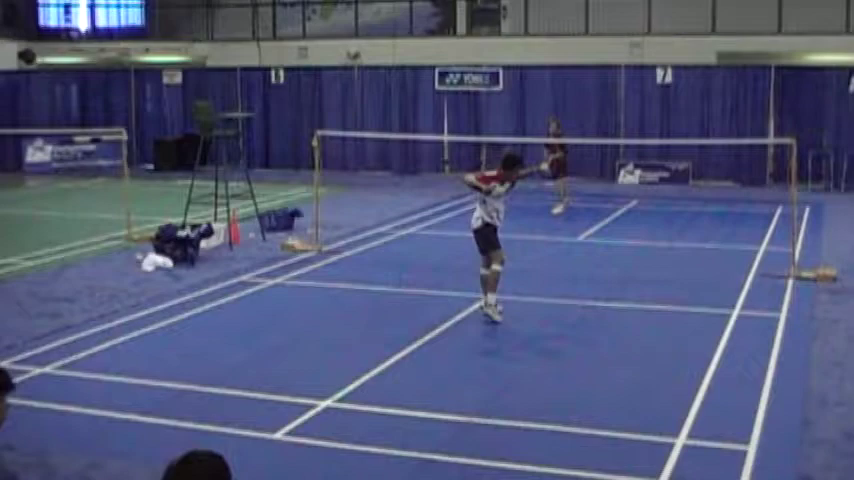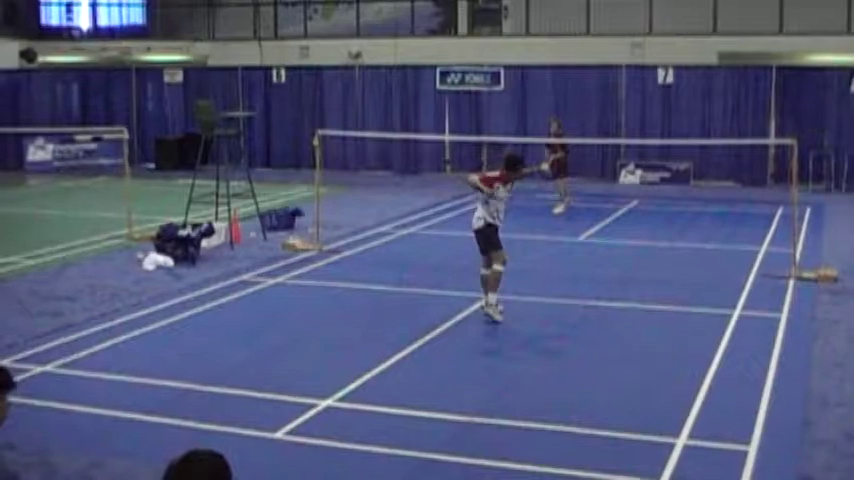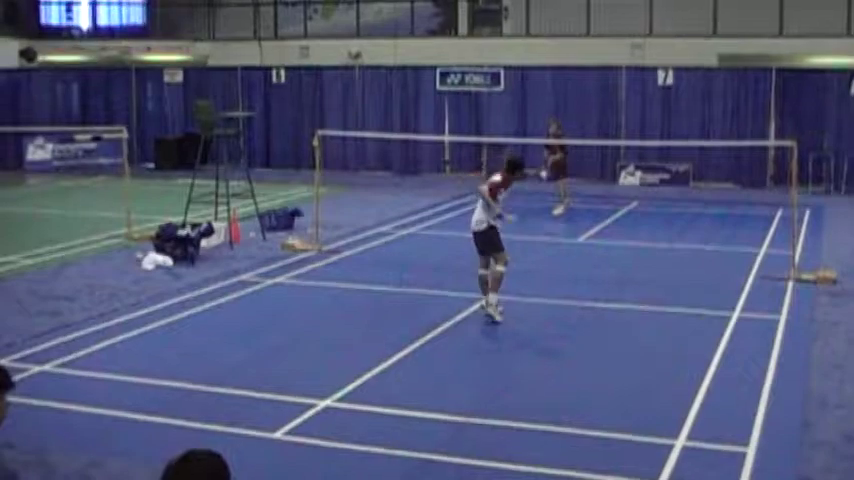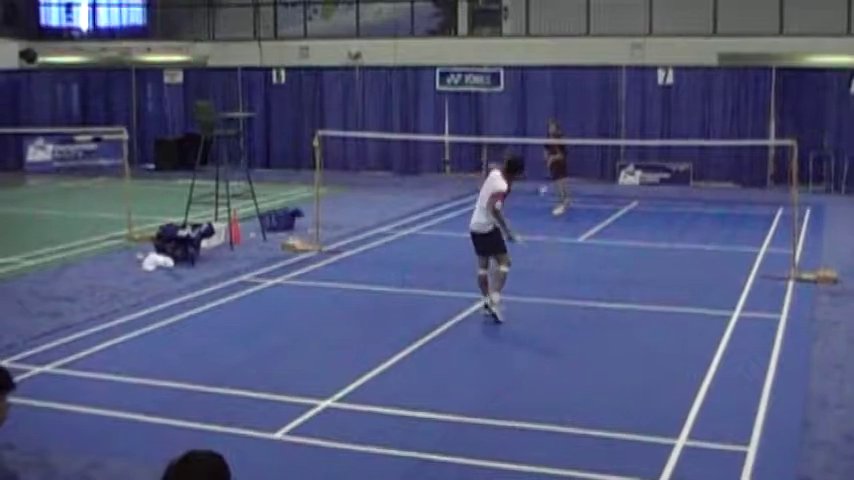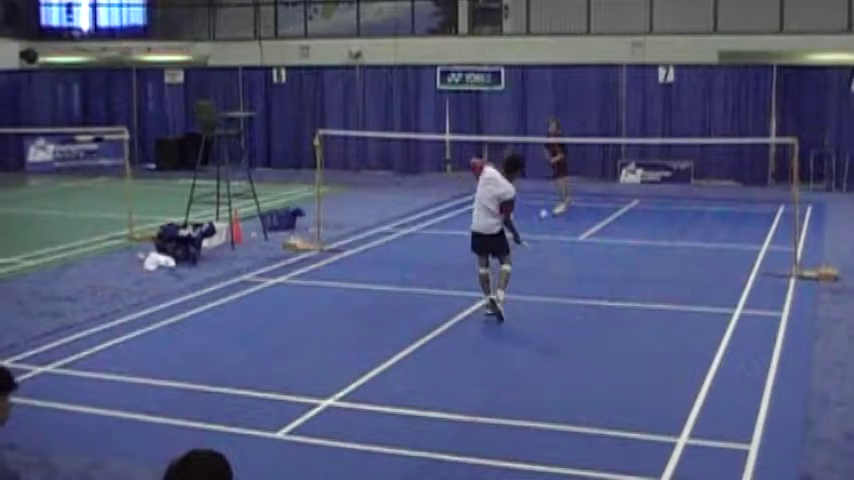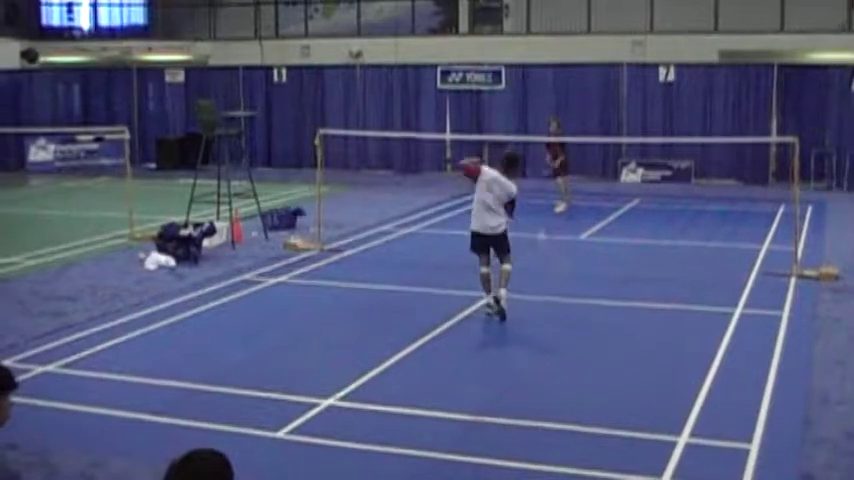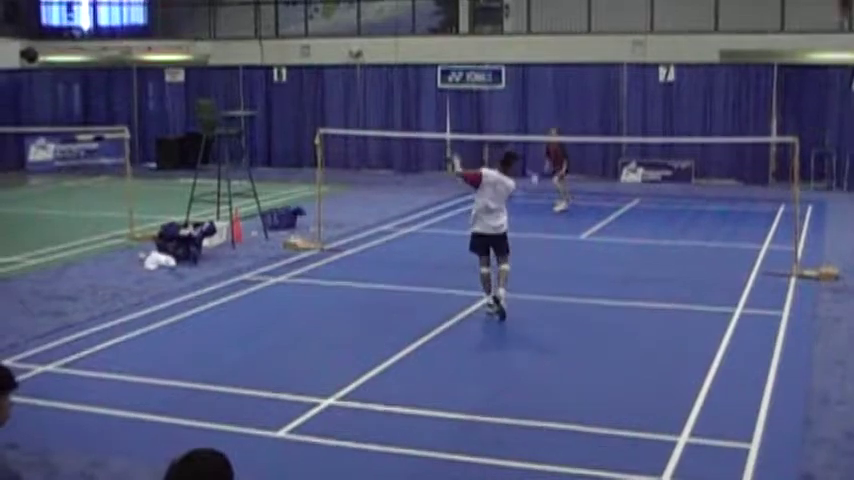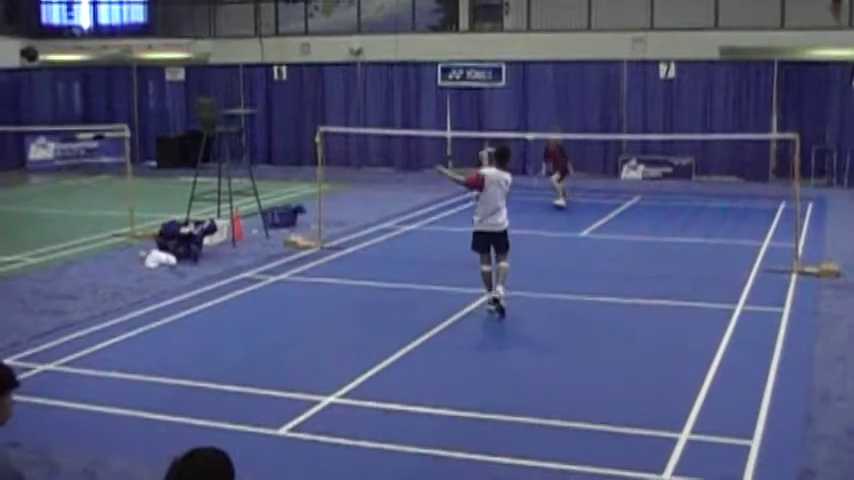
dt=0.1s
person 1, frame 1
left shoulder: (509, 179)
right shoulder: (490, 177)
left elbow: (521, 174)
right elbow: (467, 178)
left wrist: (535, 170)
right wrist: (481, 187)
left hip: (489, 224)
right hip: (483, 224)
left knee: (486, 262)
right knee: (498, 259)
left ankle: (488, 302)
right ankle: (490, 303)
person 1, frame 2
left shoulder: (509, 179)
right shoulder: (493, 178)
left elbow: (522, 174)
right elbow: (472, 179)
left wrist: (536, 169)
right wrist: (485, 190)
left hip: (490, 224)
right hip: (484, 224)
left knee: (487, 262)
right knee: (500, 259)
left ankle: (488, 302)
right ankle: (491, 303)
person 1, frame 3
left shoulder: (501, 178)
right shoulder: (498, 182)
right elbow: (481, 189)
right wrist: (495, 210)
left hip: (479, 225)
right hip: (486, 226)
left knee: (484, 264)
right knee: (501, 261)
left ankle: (487, 302)
right ankle: (491, 302)
person 1, frame 4
left shoulder: (495, 173)
right shoulder: (502, 188)
left elbow: (494, 166)
right elbow: (494, 208)
right wrist: (506, 230)
left hip: (476, 226)
right hip: (488, 227)
left knee: (483, 263)
right knee: (504, 262)
left ankle: (488, 302)
right ankle: (494, 301)
person 1, frame 5
left shoulder: (487, 171)
right shoulder: (509, 191)
left elbow: (475, 162)
right elbow: (505, 218)
left wrist: (485, 162)
right wrist: (516, 235)
left hip: (477, 227)
right hip: (493, 228)
left knee: (483, 264)
right knee: (506, 262)
left ankle: (489, 300)
right ankle: (498, 296)
person 1, frame 6
left shoulder: (484, 172)
right shoulder: (511, 189)
left elbow: (463, 164)
right elbow: (509, 213)
left wrist: (476, 162)
right wrist: (507, 214)
left hip: (478, 227)
right hip: (496, 228)
left knee: (484, 263)
right knee: (506, 261)
left ankle: (490, 300)
right ankle: (501, 294)
person 1, frame 7
left shoulder: (484, 174)
right shoulder: (511, 184)
left elbow: (460, 173)
left wrist: (456, 161)
left hip: (480, 228)
right hip: (499, 228)
left knee: (484, 263)
right knee: (504, 262)
left ankle: (490, 300)
right ankle: (500, 293)
person 1, frame 8
left shoulder: (484, 174)
right shoulder: (507, 178)
left elbow: (466, 183)
left wrist: (444, 171)
left hip: (481, 226)
right hip: (499, 226)
left knee: (485, 261)
right knee: (502, 259)
left ankle: (491, 297)
right ankle: (499, 291)
